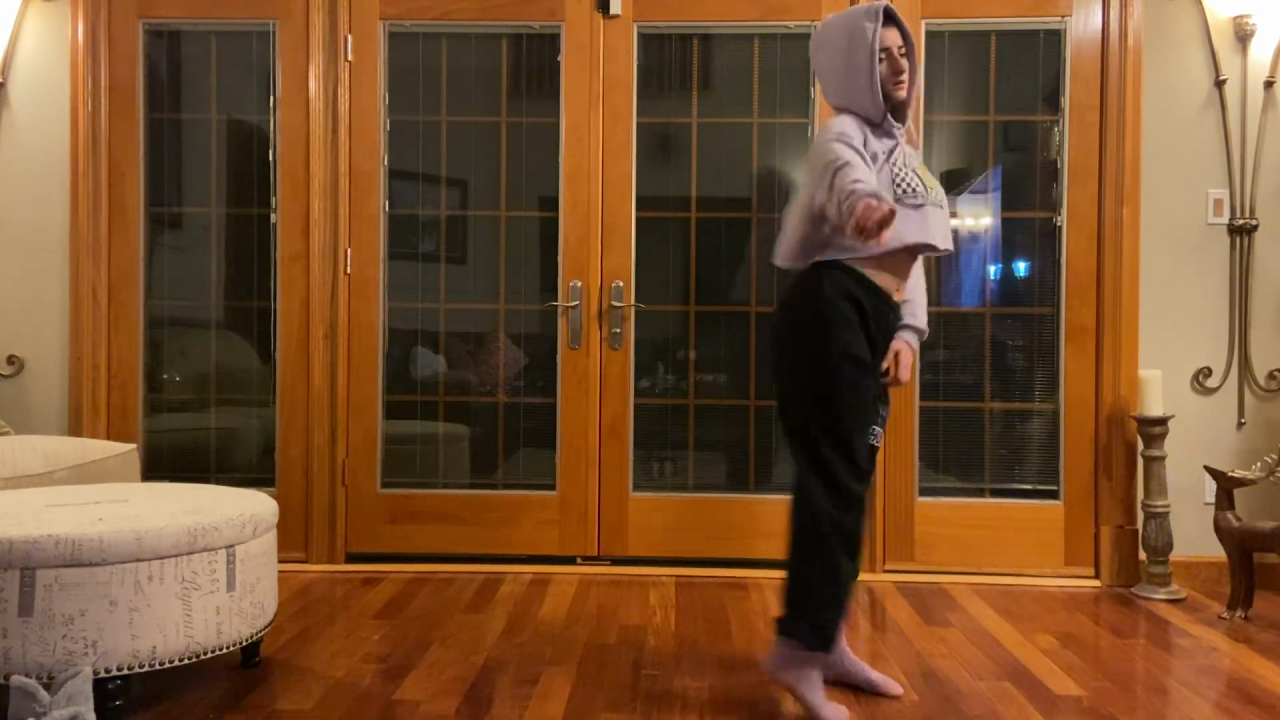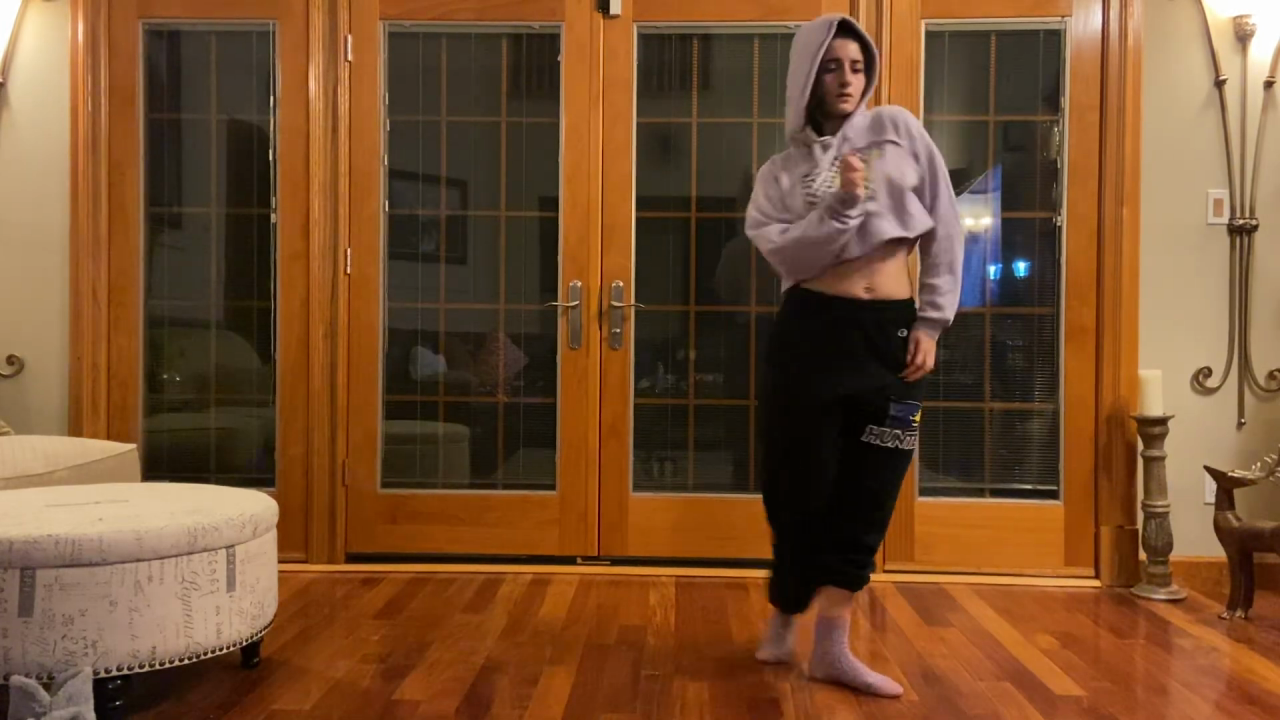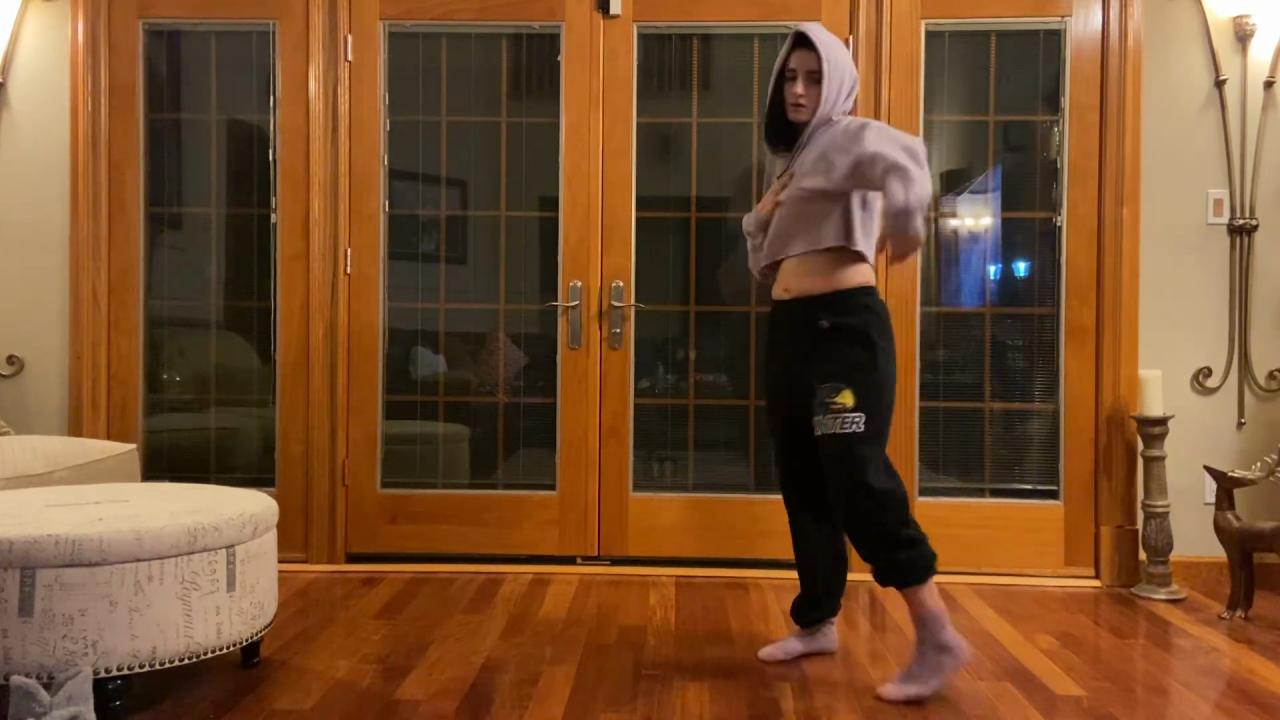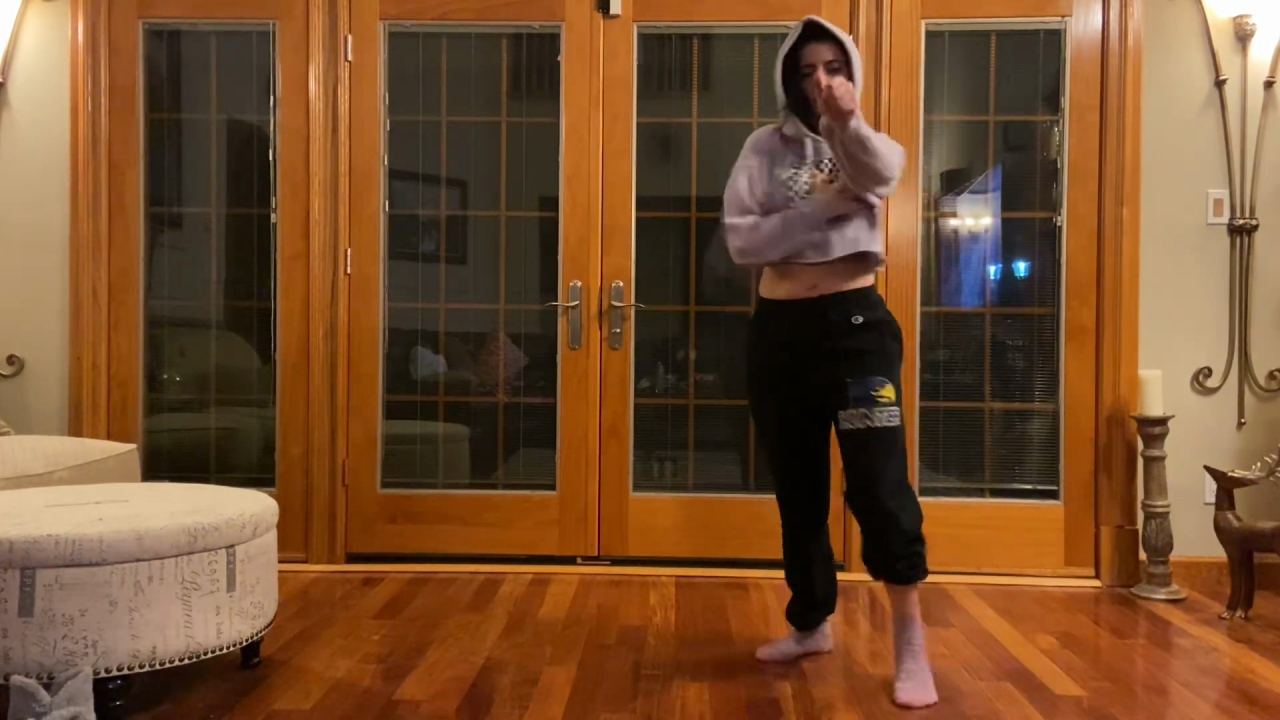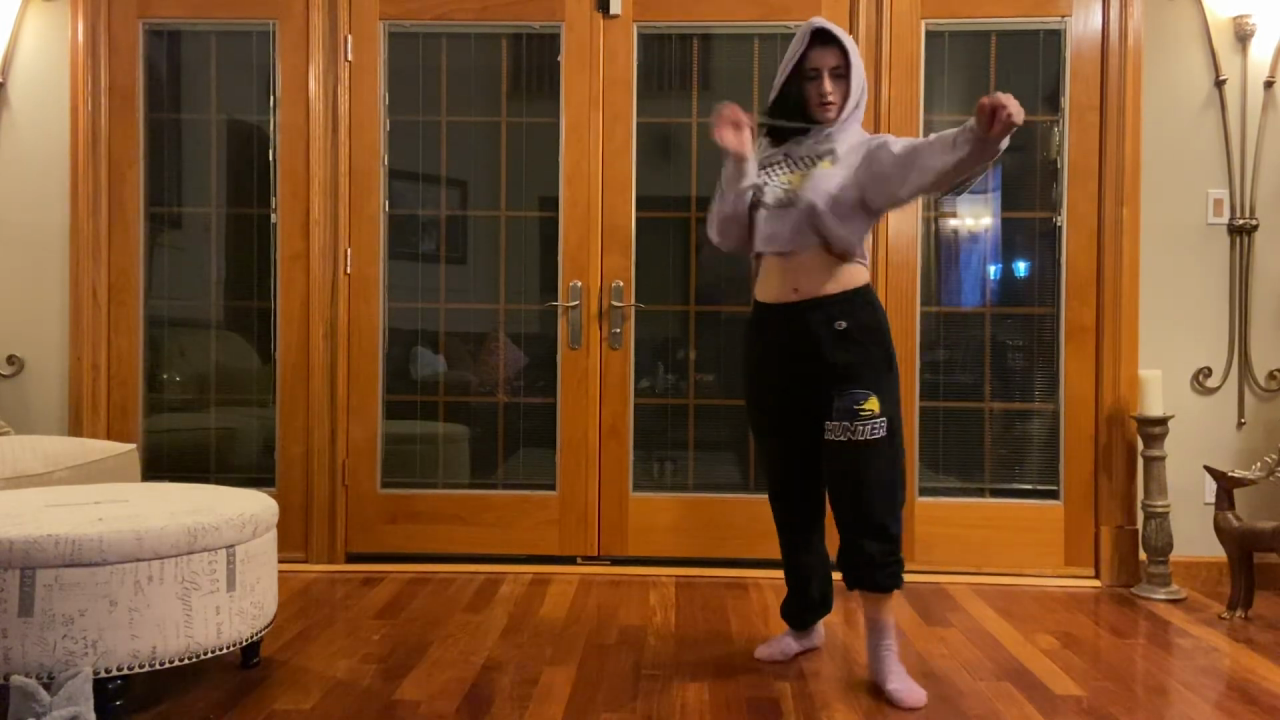
dt=0.4s
person 1, frame 1
left shoulder: (896, 145)
right shoulder: (842, 134)
left elbow: (911, 254)
right elbow: (845, 174)
left wrist: (906, 330)
right wrist: (858, 203)
left hip: (868, 325)
right hip: (831, 312)
left knee: (843, 485)
right knee: (832, 478)
left ankle: (825, 646)
right ankle: (798, 655)
person 1, frame 2
left shoulder: (897, 130)
right shoulder: (780, 171)
left elbow: (943, 231)
right elbow: (785, 252)
left wrist: (932, 319)
right wrist: (841, 197)
left hip: (890, 333)
right hip: (810, 330)
left knee: (865, 495)
right knee: (797, 487)
left ankle: (831, 646)
right ankle: (787, 607)
person 1, frame 3
left shoulder: (844, 138)
right shoulder: (786, 159)
left elbow: (899, 152)
right elbow: (764, 263)
left wrist: (905, 211)
right wrist: (760, 218)
left hip: (846, 322)
right hip: (790, 328)
left knee: (861, 476)
right knee: (804, 485)
left ankle: (937, 635)
right ankle: (818, 622)
person 1, frame 4
left shoulder: (860, 144)
right shoulder: (765, 147)
left elbow: (883, 169)
right elbow: (744, 239)
left wrist: (852, 122)
right wrist: (820, 204)
left hip: (855, 322)
right hip: (780, 330)
left knee: (878, 483)
right knee: (797, 491)
left ankle: (911, 650)
right ankle: (811, 623)
person 1, frame 5
left shoulder: (866, 151)
right shoulder: (766, 149)
left elbow: (935, 161)
right elbow: (727, 236)
left wrist: (986, 132)
right wrist: (736, 166)
left hip: (849, 328)
right hip: (774, 333)
left knee: (869, 491)
right knee: (793, 492)
left ankle: (884, 653)
right ankle: (804, 620)
